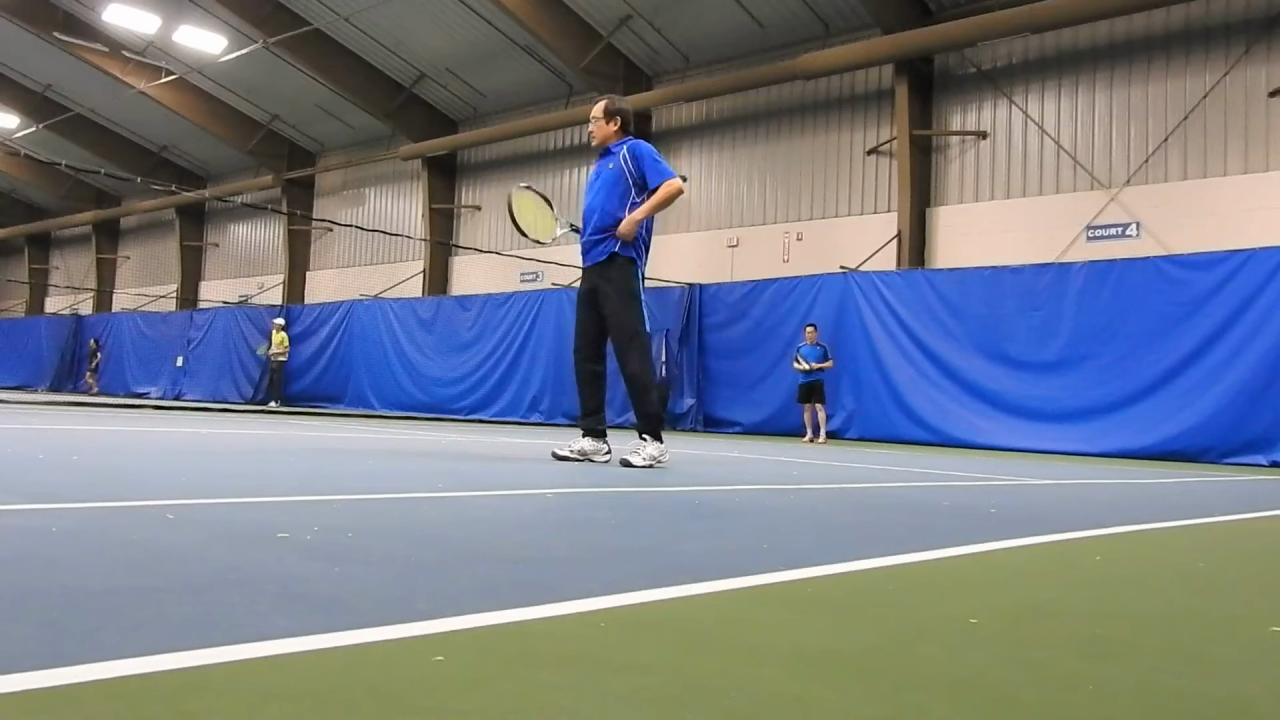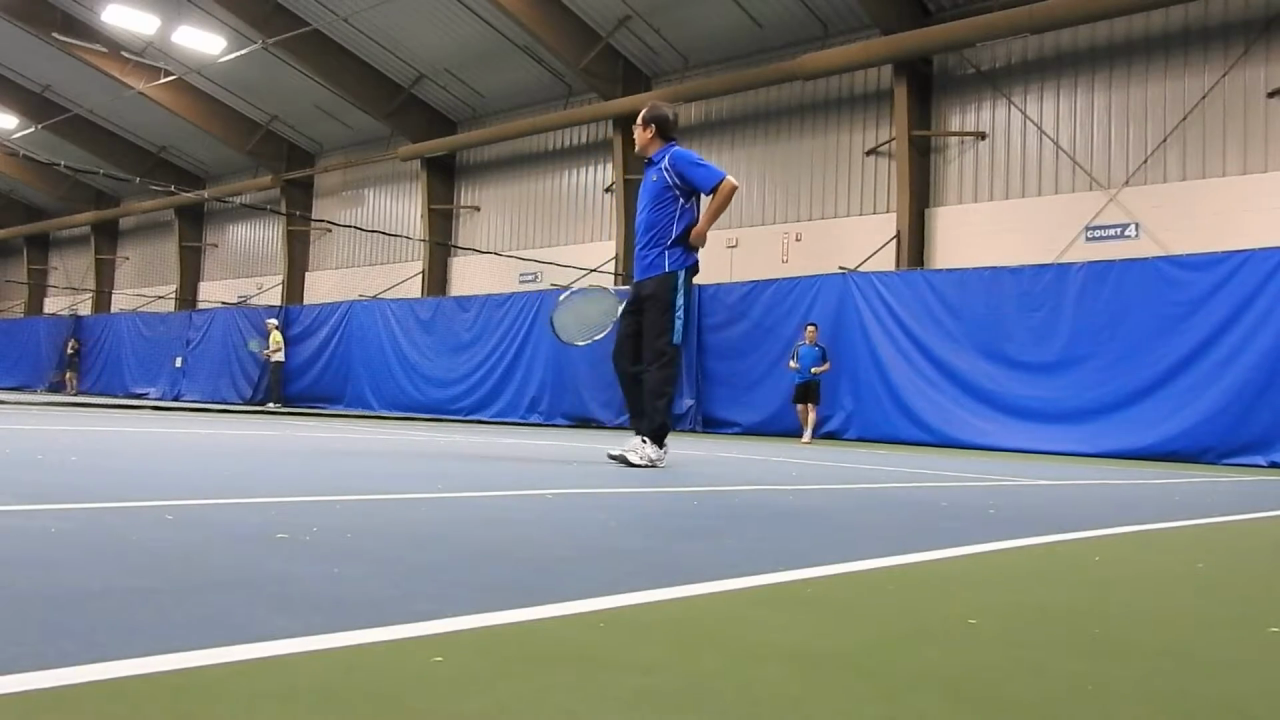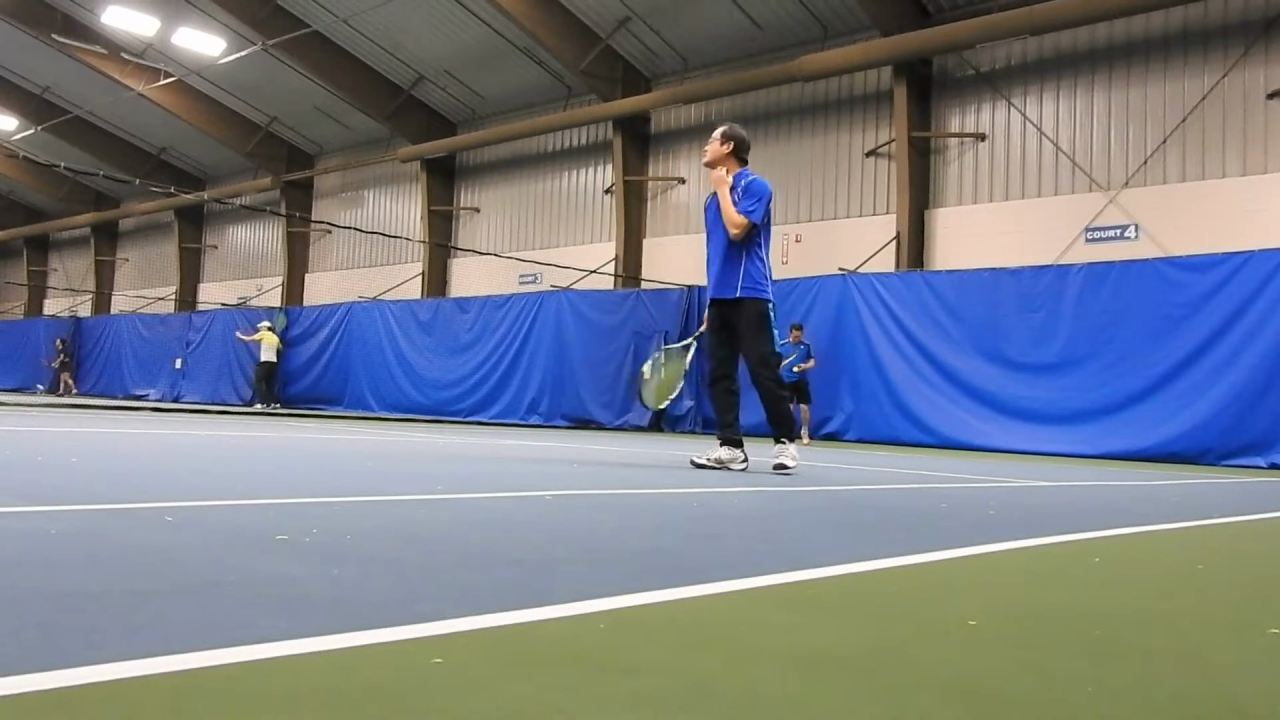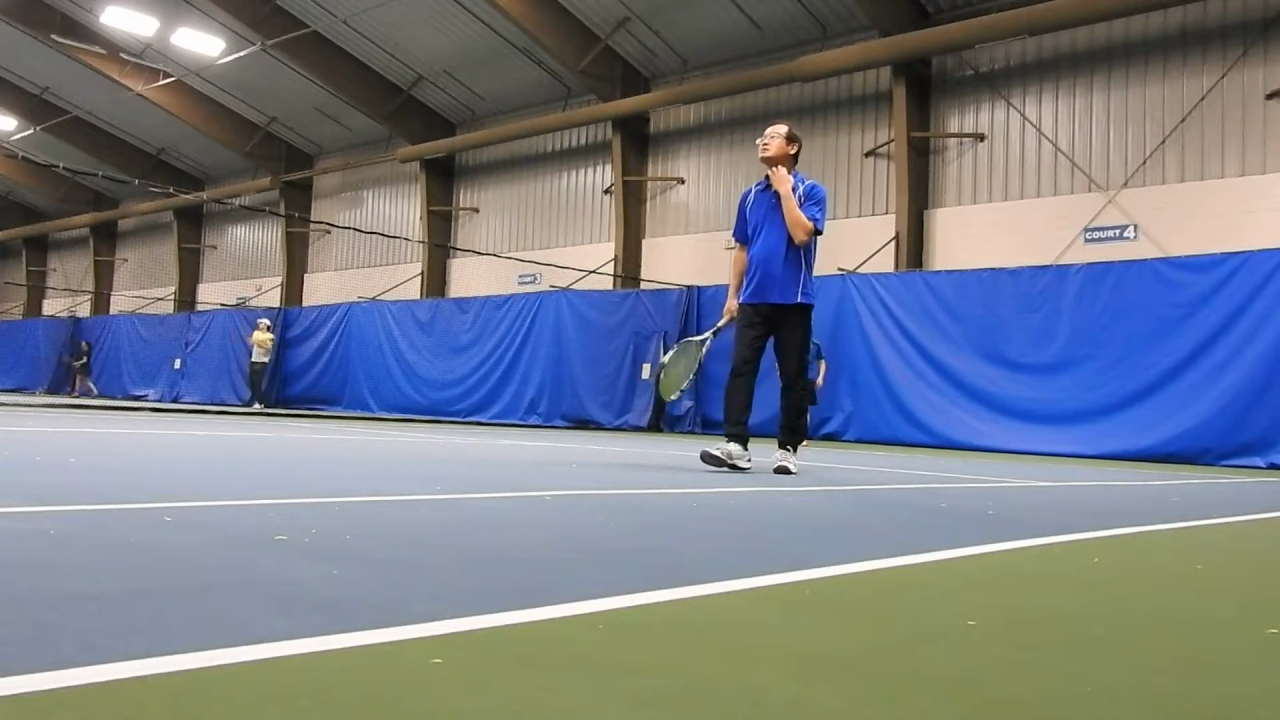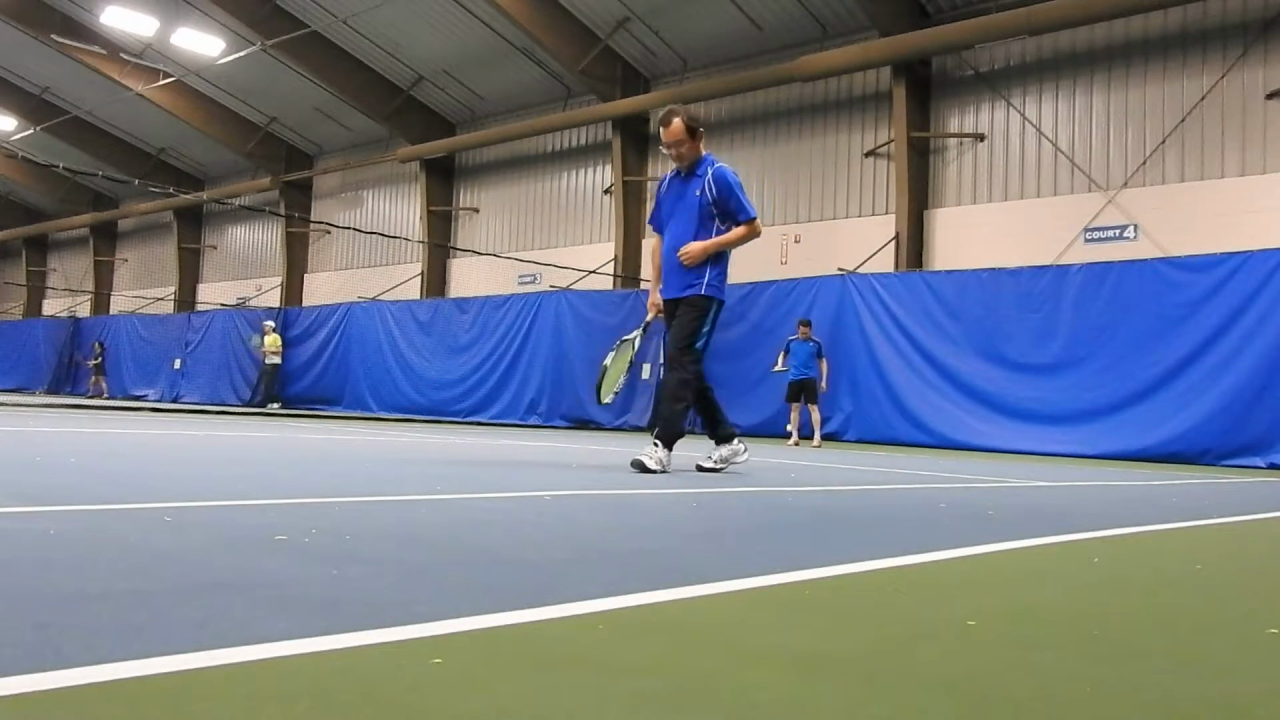
dt=1s
person 1, frame 1
left shoulder: (636, 151)
right shoulder: (600, 165)
left elbow: (674, 186)
left wrist: (636, 217)
right wrist: (584, 233)
left hip: (620, 262)
right hip: (593, 265)
left knee: (632, 351)
right knee: (587, 353)
left ankle: (651, 438)
right ankle: (594, 437)
person 1, frame 2
left shoulder: (678, 160)
right shoulder: (651, 169)
left elbow: (728, 185)
left wrist: (700, 229)
left hip: (669, 273)
right hip: (643, 276)
left knee: (659, 359)
right knee: (626, 355)
left ankle: (654, 442)
right ankle: (643, 433)
person 1, frame 3
left shoulder: (756, 186)
right shoulder: (712, 198)
left elbow: (736, 229)
left wrist: (722, 189)
right wrist: (708, 301)
left hip: (751, 295)
right hip: (720, 298)
left knee: (764, 371)
right knee: (719, 374)
left ankle: (784, 441)
right ankle: (730, 447)
person 1, frame 4
left shoulder: (810, 191)
right shoulder: (750, 195)
left elbow: (801, 234)
left wrist: (785, 190)
right wrist: (733, 294)
left hip: (793, 300)
right hip: (753, 299)
left knee: (793, 377)
right knee: (741, 369)
left ankle: (787, 448)
right ankle: (735, 444)
person 1, frame 5
left shoulder: (720, 177)
right shoulder: (666, 184)
left elbow: (752, 228)
left wrist: (708, 247)
right wrist: (654, 288)
left hip: (702, 290)
right hip: (673, 292)
left knee: (679, 363)
right knee: (687, 369)
left ankle: (661, 446)
right ankle: (727, 441)
